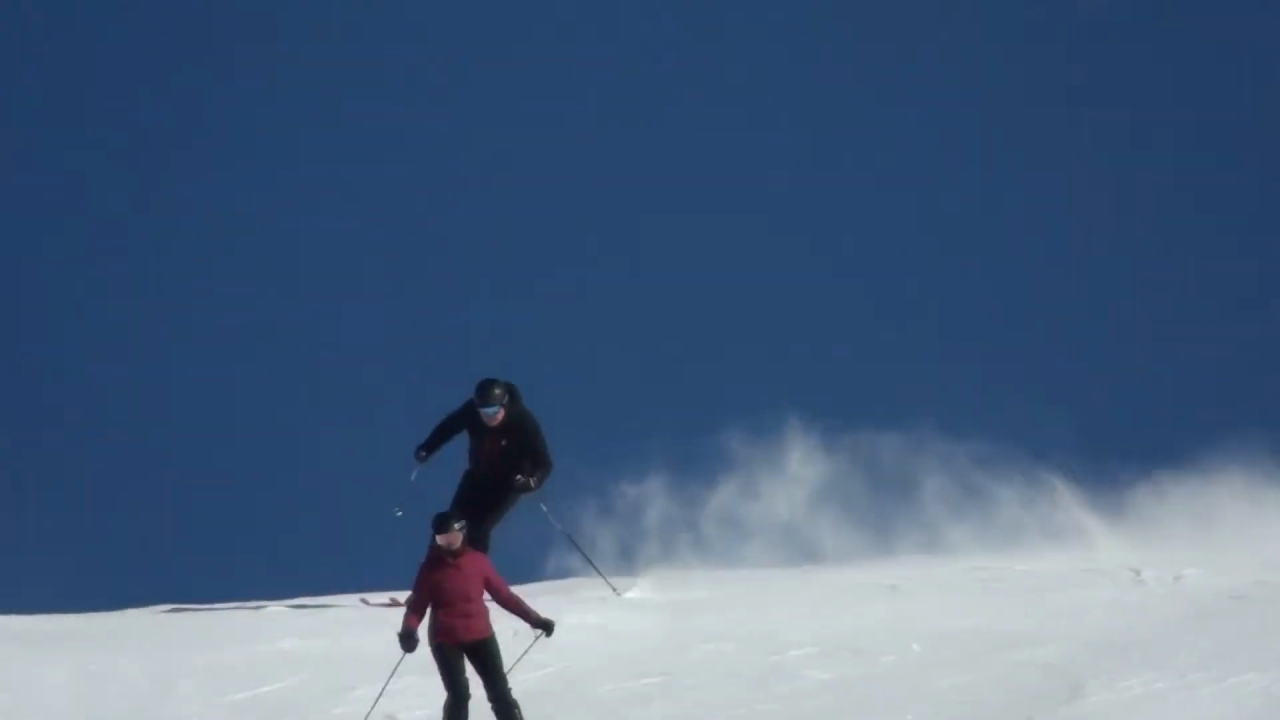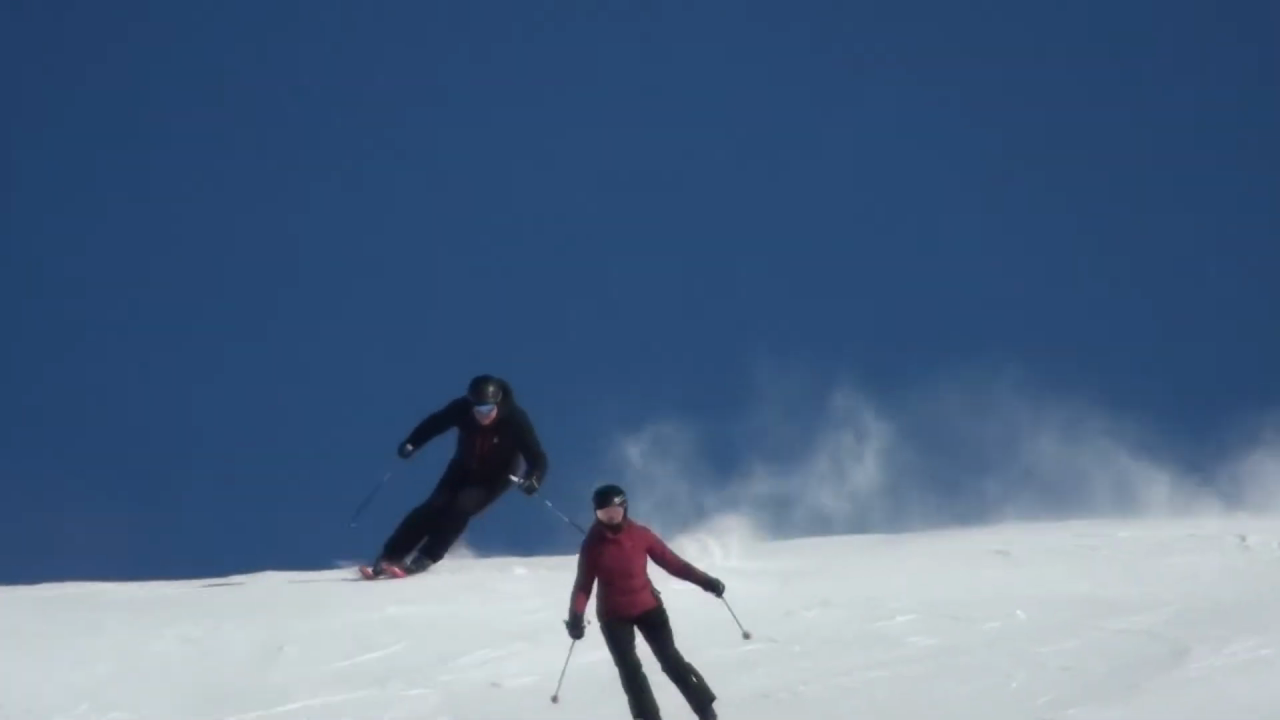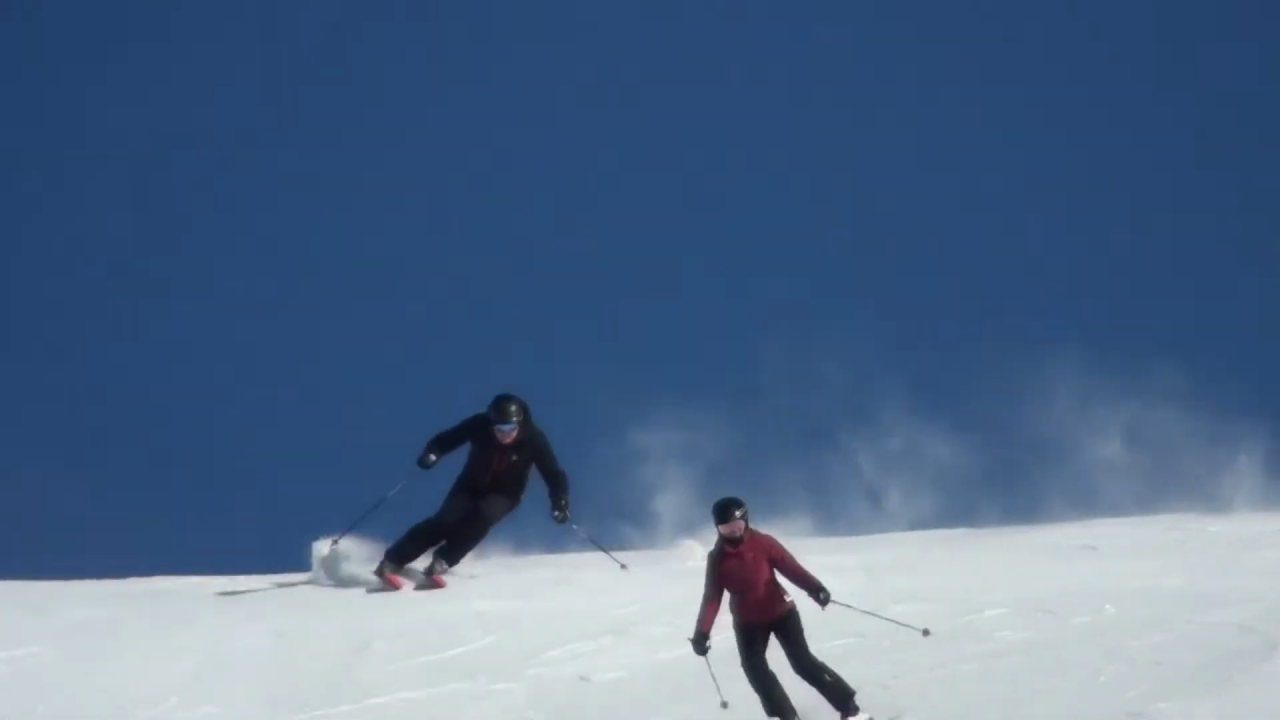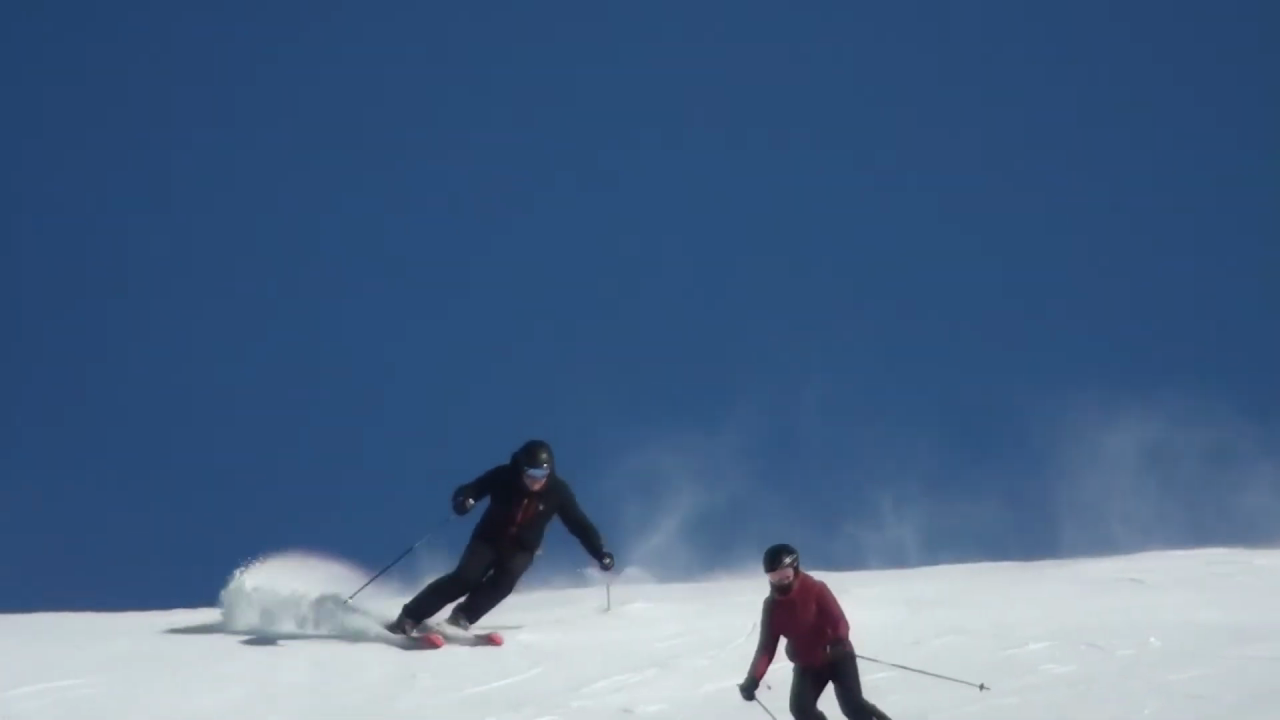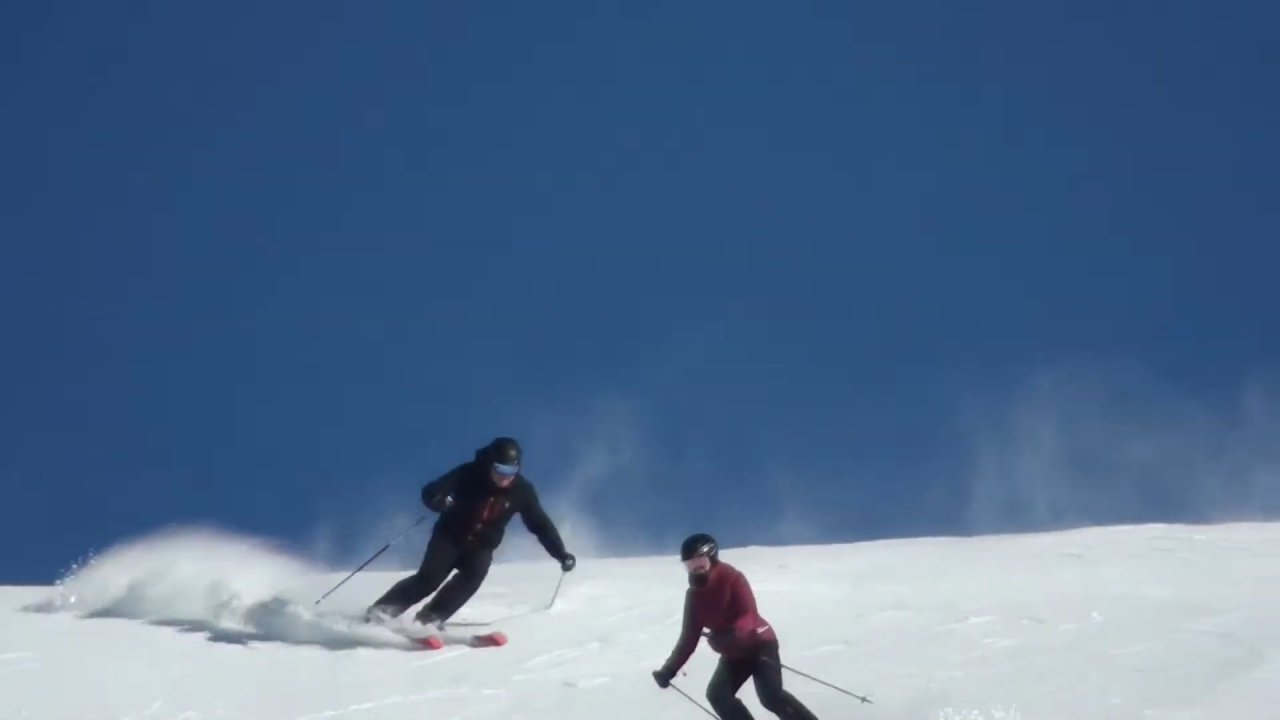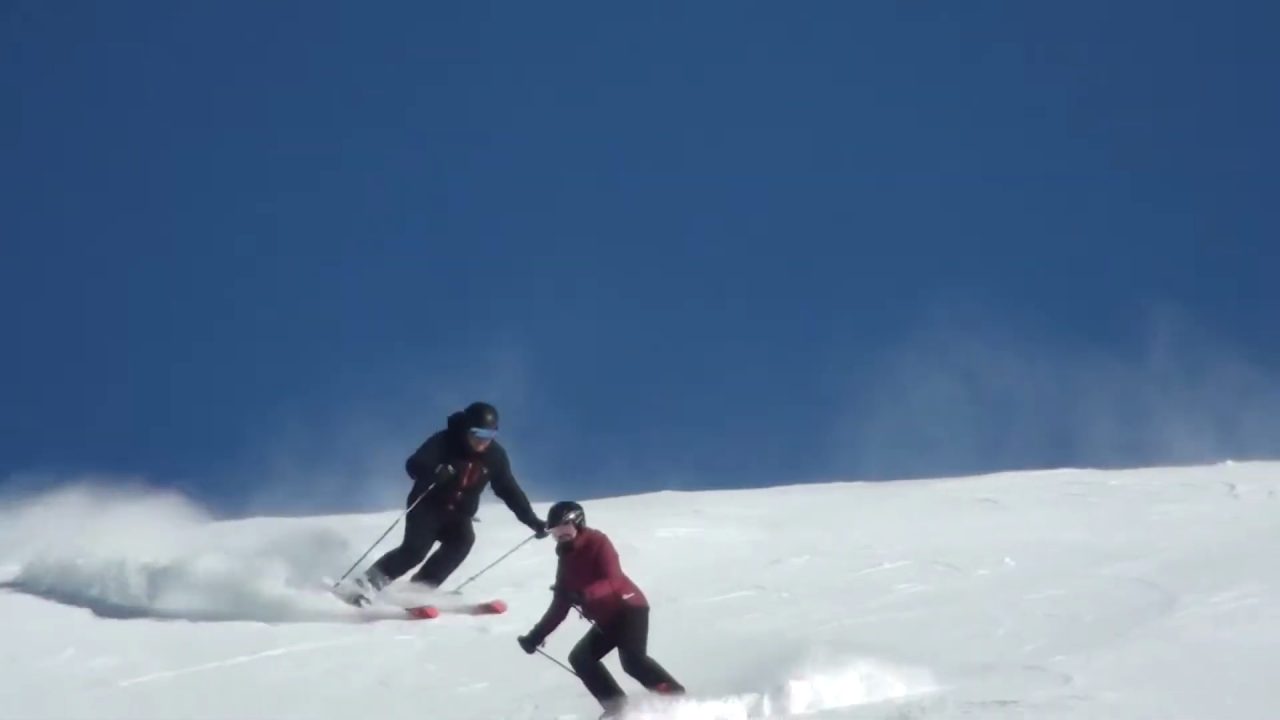
dt=0.2s
person 1, frame 1
left shoulder: (479, 561)
right shoulder: (431, 567)
left elbow: (503, 593)
right elbow: (417, 604)
left wrist: (535, 619)
right wrist: (408, 632)
left hip: (481, 635)
right hip: (445, 639)
left knee: (499, 690)
right knee: (459, 695)
person 1, frame 2
left shoulder: (640, 534)
right shoulder: (592, 545)
left elbow: (671, 560)
right elbow: (583, 584)
left wrist: (704, 580)
right wrist: (575, 617)
left hip: (647, 606)
right hip: (613, 615)
left knee: (671, 660)
right knee: (629, 668)
person 1, frame 3
left shoulder: (763, 543)
right shoulder: (717, 558)
left elbow: (792, 568)
right elbow: (711, 597)
left wrist: (816, 587)
right wrist: (702, 632)
left hip: (779, 612)
right hip: (747, 621)
left knee: (803, 662)
right knee: (754, 669)
person 1, frame 4
left shoulder: (815, 589)
right shoulder: (772, 605)
left elbow: (838, 620)
right elbow: (767, 646)
left wrist: (840, 642)
right wrist: (752, 680)
left hip: (837, 657)
right hip: (807, 666)
left knee: (853, 706)
person 1, frame 5
left shoulder: (732, 578)
right shoulder: (694, 594)
left elbow: (749, 614)
right elbow: (688, 637)
left wrist: (732, 633)
right wrist: (670, 668)
left hip: (759, 643)
right hip: (732, 655)
left knee: (771, 696)
right knee: (717, 695)
person 1, frame 6
left shoulder: (598, 543)
right shoulder: (566, 559)
left elbow: (611, 581)
right elbow: (560, 606)
left wrist: (583, 595)
right wrist: (536, 635)
left hip: (628, 608)
right hip: (606, 619)
left knee: (634, 661)
right knee: (580, 659)
right ankle: (617, 706)
person 2, frame 1
left shoulder: (524, 422)
right shoulder: (471, 410)
left elbow: (543, 464)
right elbow: (449, 426)
left wrist: (532, 481)
right wrist: (427, 449)
left hip: (507, 484)
right hip: (478, 478)
left knee: (478, 526)
person 2, frame 2
left shoulder: (516, 420)
right shoulder: (460, 408)
left elbow: (537, 459)
right elbow: (434, 423)
left wrist: (533, 479)
right wrist: (411, 444)
left hip: (493, 478)
right hip: (463, 469)
left knee: (460, 509)
right knee: (432, 510)
left ankle: (425, 559)
right ankle: (390, 558)
person 2, frame 3
left shoulder: (533, 439)
right shoulder: (479, 425)
left elbow: (555, 476)
right elbow: (447, 438)
left wrist: (561, 503)
right wrist: (430, 454)
left hip: (504, 494)
right hip: (472, 484)
left knee: (483, 515)
right knee: (444, 521)
left ankle: (442, 562)
right ankle: (392, 562)
person 2, frame 4
left shoulder: (558, 491)
right shoulder: (504, 476)
left elbow: (580, 524)
right elbow: (471, 490)
left wrist: (599, 552)
right wrist: (463, 501)
left hip: (520, 548)
right hip: (488, 538)
left knee: (508, 574)
right knee: (464, 578)
left ankle: (462, 618)
right ankle: (409, 618)
person 2, frame 5
left shoulder: (521, 490)
right shoulder: (470, 473)
left elbow: (540, 523)
right elbow: (432, 491)
left wrist: (561, 553)
right wrist: (437, 500)
left hip: (481, 545)
right hip: (450, 536)
left knee: (475, 572)
right knee: (429, 577)
left ankle: (431, 617)
right ankle: (381, 611)
person 2, frame 6
left shoulder: (495, 456)
right shoulder: (445, 441)
left elbow: (510, 491)
right elbow: (414, 465)
left wrist: (532, 520)
right wrist: (434, 472)
left hip: (458, 515)
right hip: (427, 506)
left knee: (463, 540)
right knee: (414, 550)
left ankle: (421, 587)
right ankle: (368, 582)
